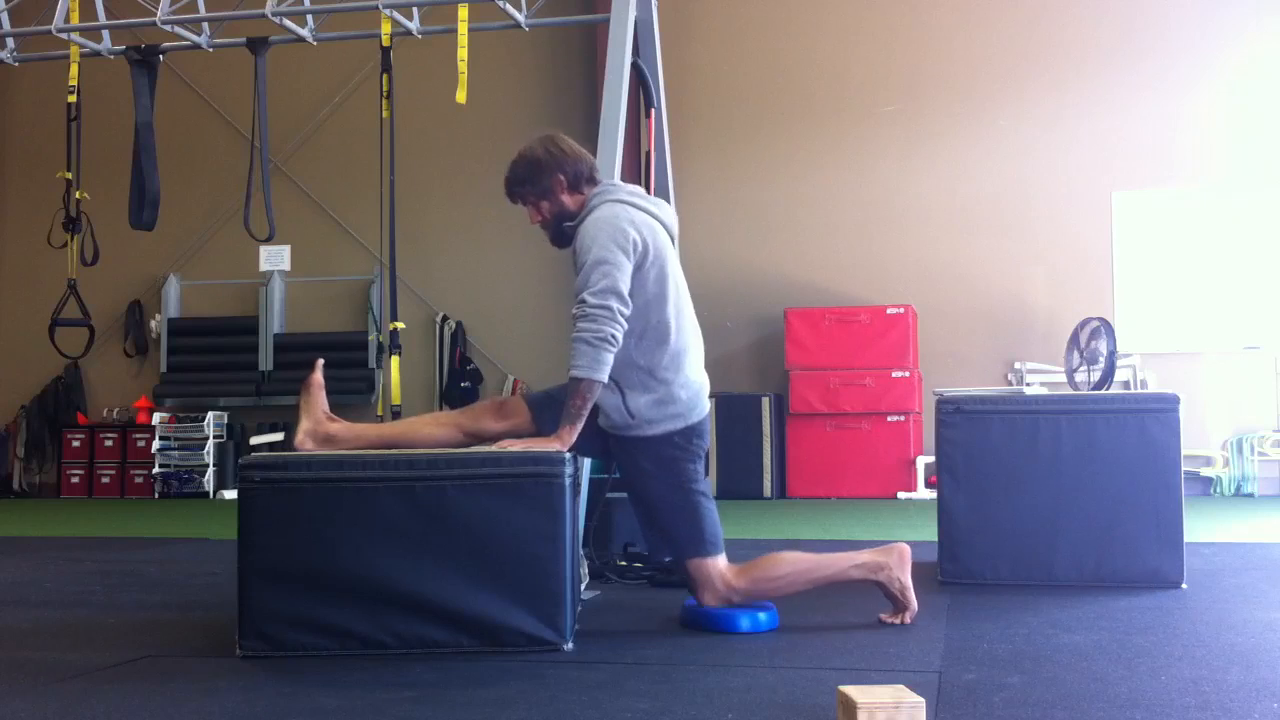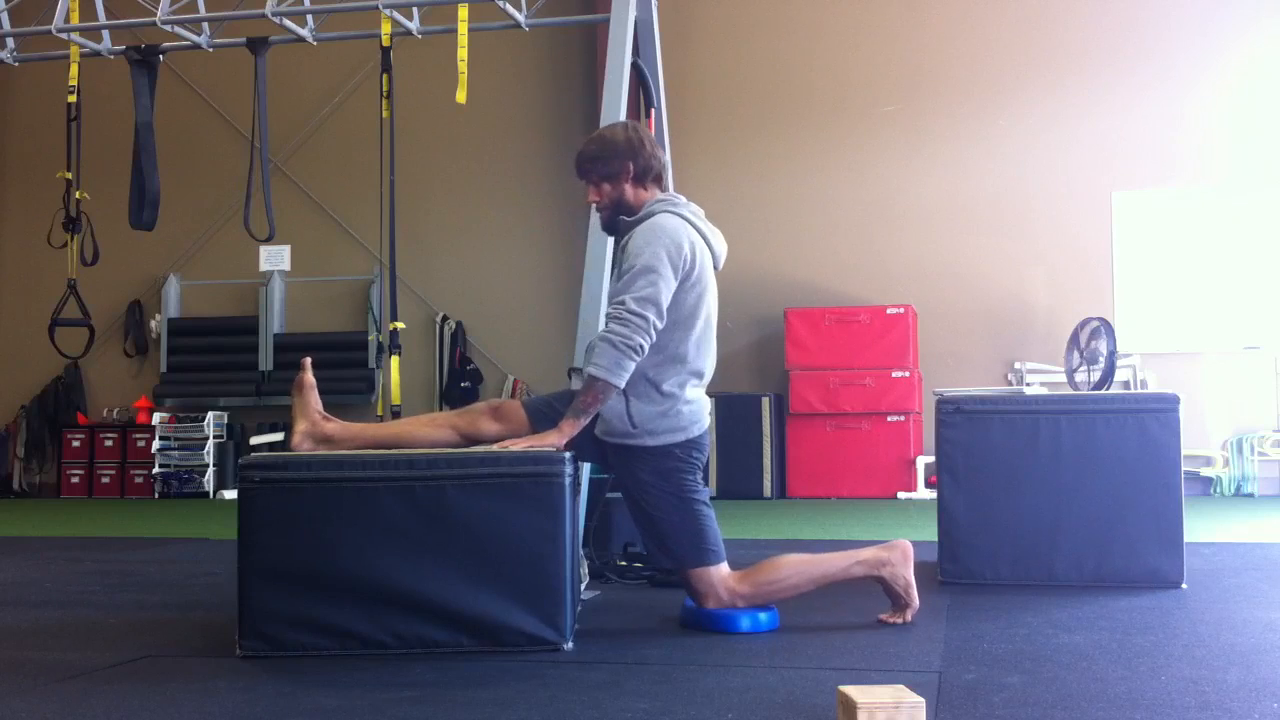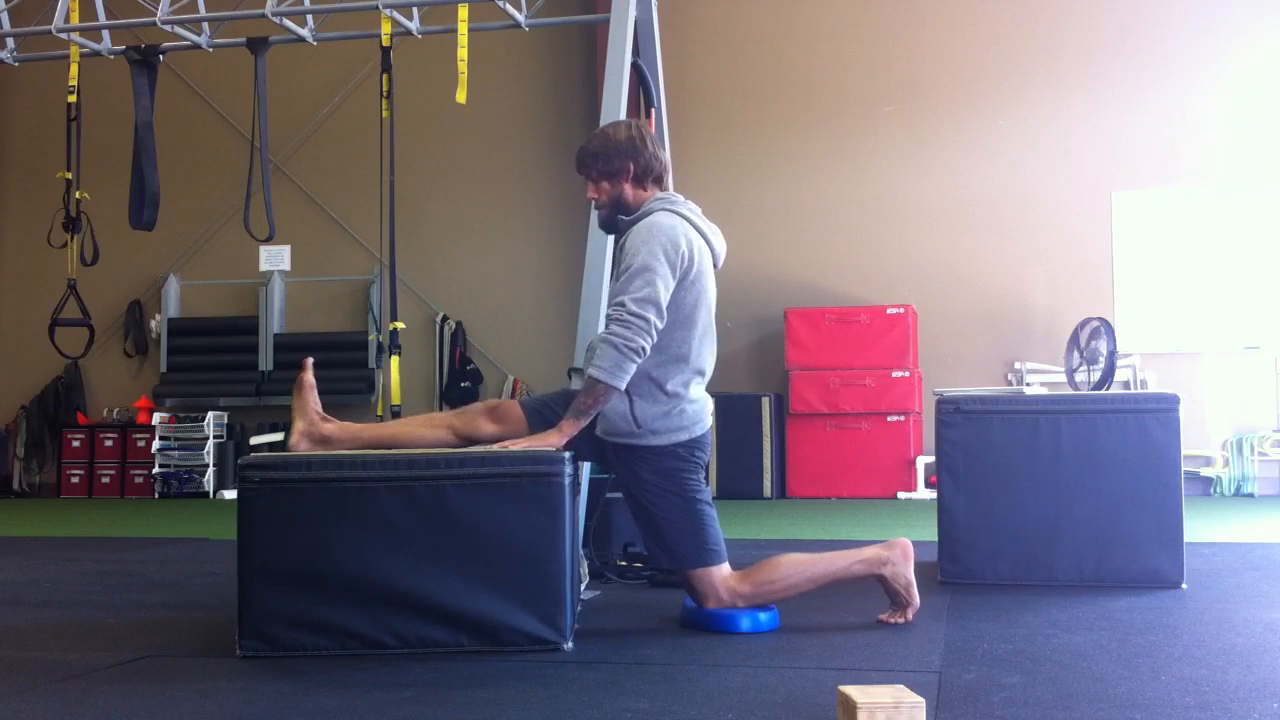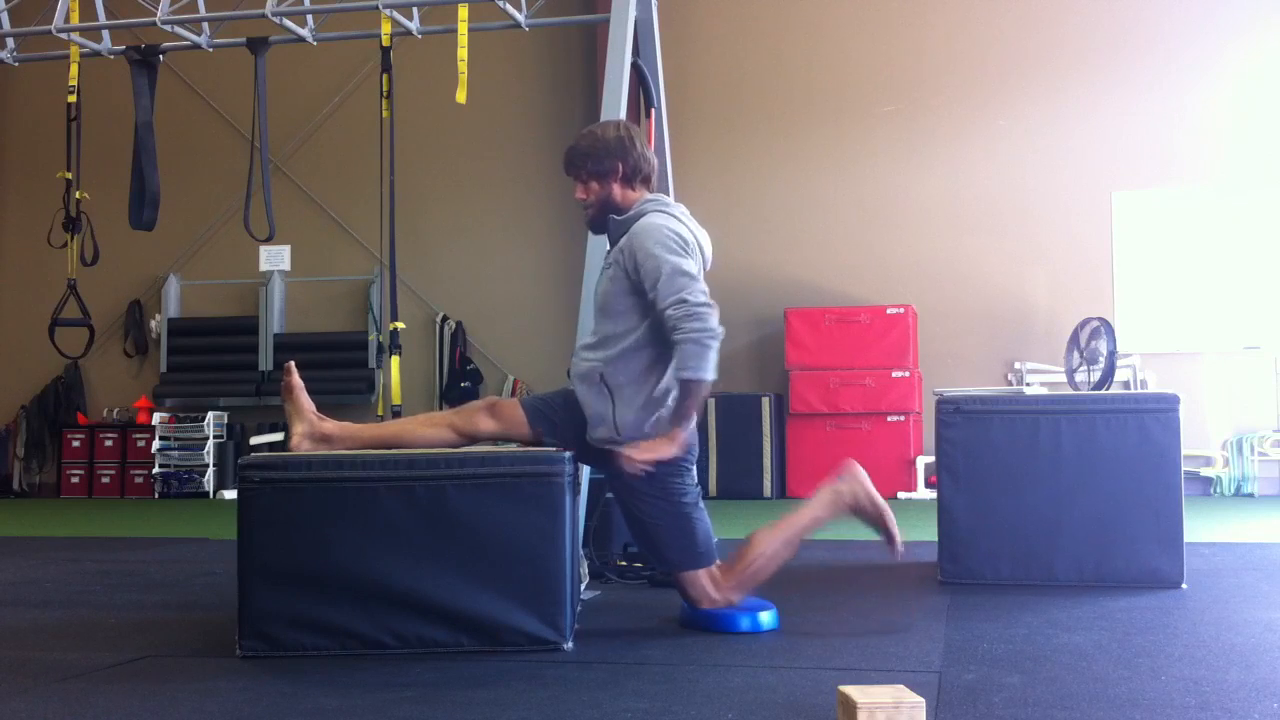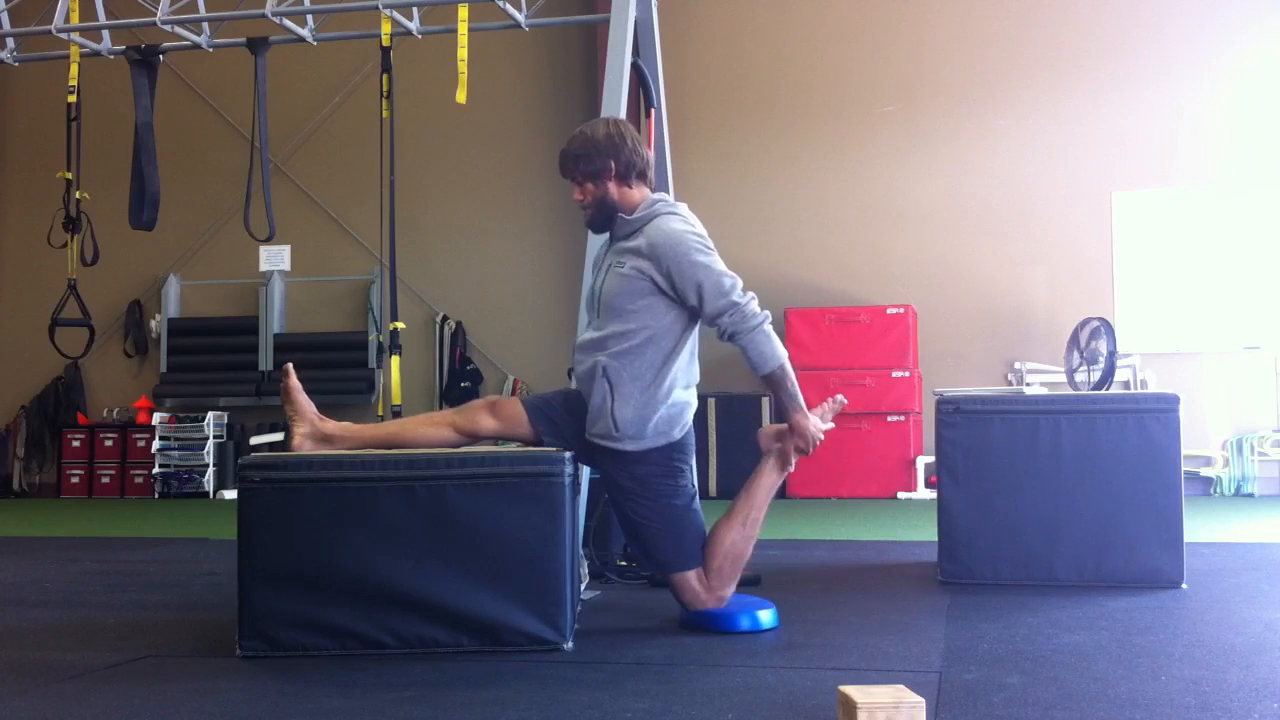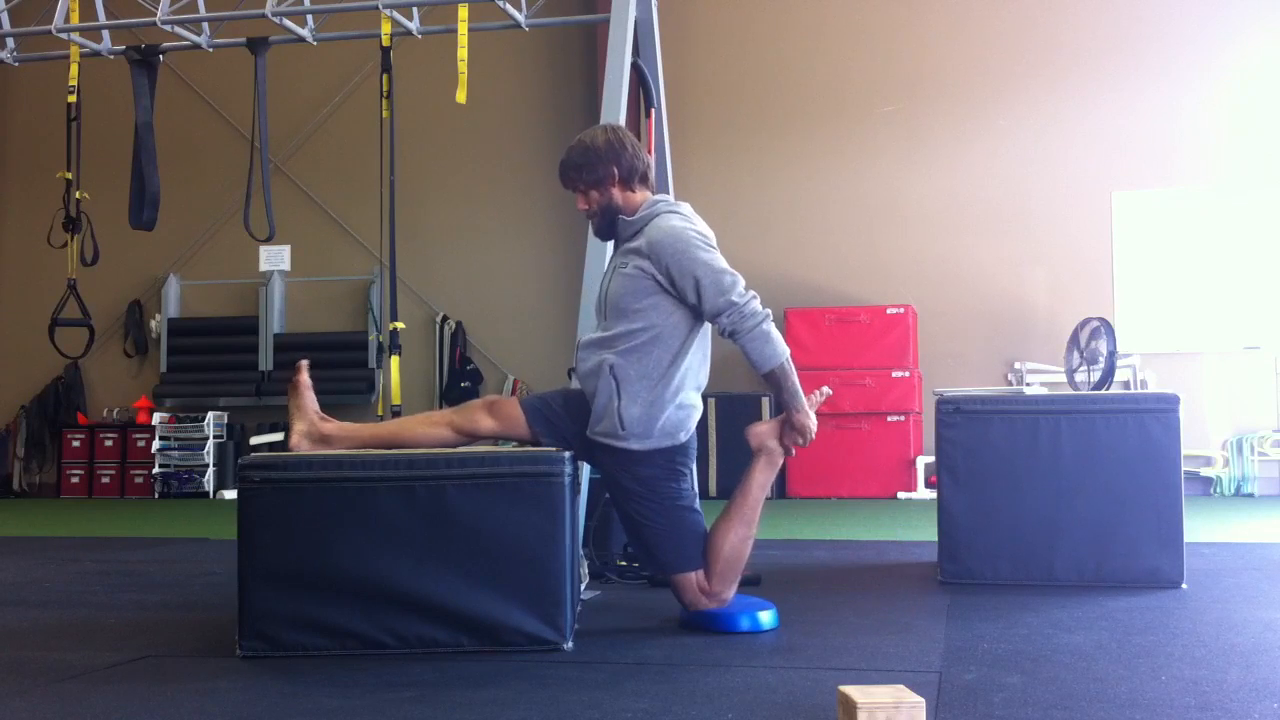
dt=0.5s
person 1, frame 1
left shoulder: (605, 224)
right shoulder: (625, 215)
left elbow: (598, 336)
left wrist: (563, 434)
left hip: (655, 422)
right hip: (640, 406)
left knee: (719, 589)
right knee: (490, 415)
left ankle: (879, 564)
right ankle: (332, 434)
person 1, frame 2
left shoulder: (658, 233)
right shoulder: (667, 228)
left elbow: (622, 342)
left wrist: (562, 430)
left hip: (653, 433)
right hip: (638, 415)
left knee: (720, 594)
right knee: (488, 418)
left ankle: (881, 560)
right ankle: (329, 434)
person 1, frame 3
left shoulder: (656, 232)
right shoulder: (664, 228)
left elbow: (626, 344)
left wrist: (562, 430)
left hip: (654, 431)
right hip: (635, 416)
left knee: (723, 595)
right knee: (486, 418)
left ankle: (882, 560)
right ankle: (328, 433)
person 1, frame 4
left shoulder: (654, 232)
right shoulder: (640, 231)
left elbow: (701, 335)
left wrist: (671, 436)
left hip: (644, 433)
right hip: (602, 412)
left knee: (715, 592)
right knee: (484, 417)
left ankle: (841, 493)
right ankle: (330, 435)
person 1, frame 5
left shoulder: (668, 235)
right shoulder: (624, 238)
left elbow: (746, 321)
left wrist: (797, 414)
left hip: (644, 437)
right hip: (599, 413)
left knee: (708, 593)
right knee: (486, 416)
right ankle: (330, 435)
person 1, frame 6
left shoulder: (669, 233)
right shoulder: (637, 238)
left elbow: (747, 317)
left wrist: (796, 410)
left hip: (644, 436)
right hip: (601, 410)
left knee: (708, 594)
right knee: (483, 416)
right ankle: (327, 434)
